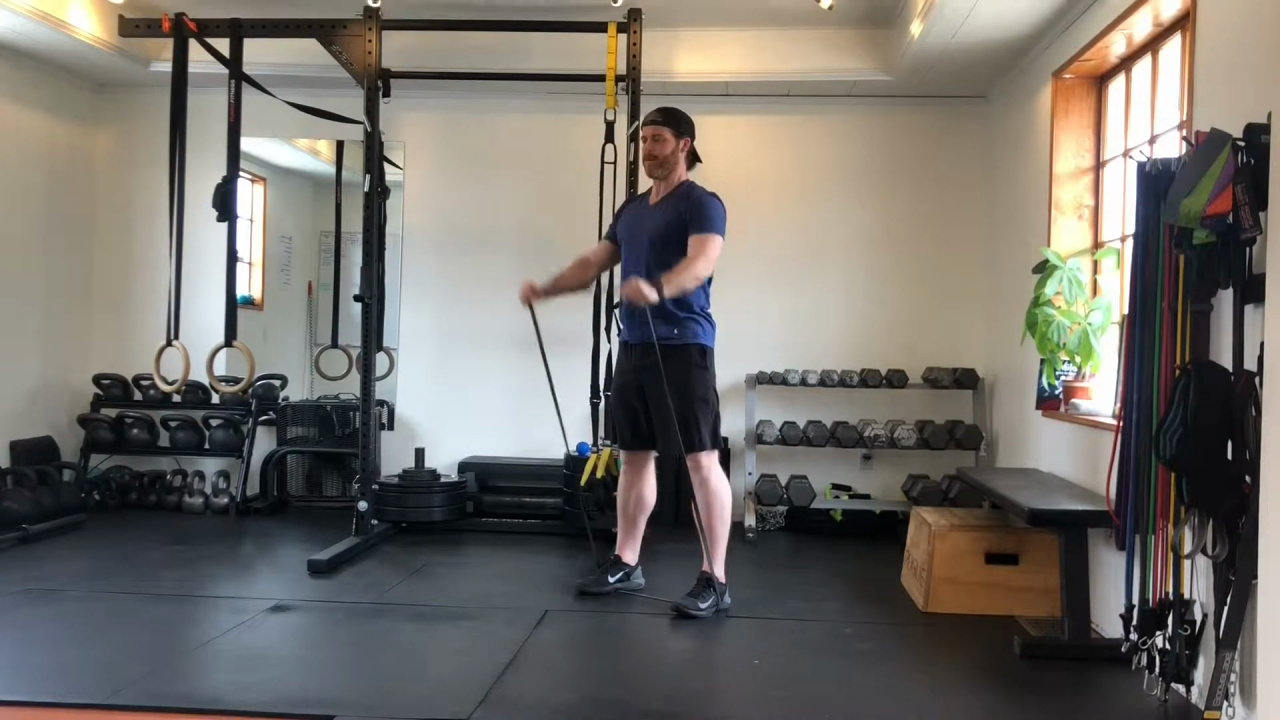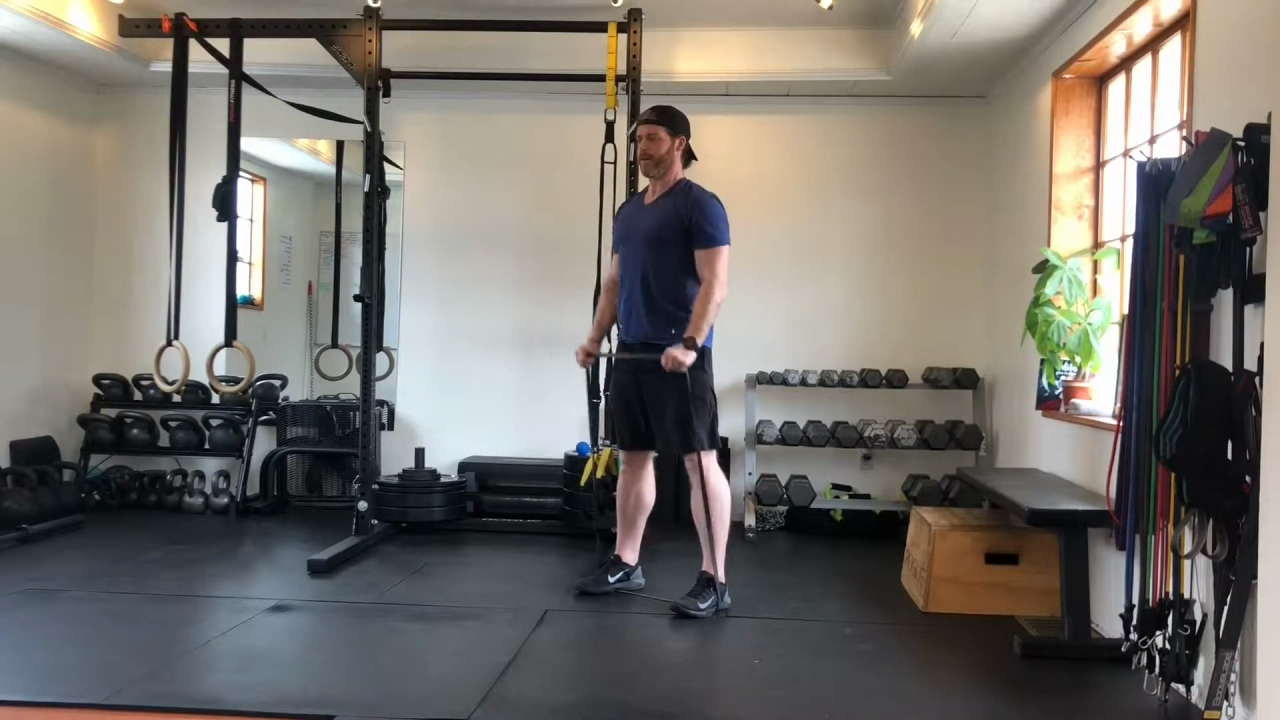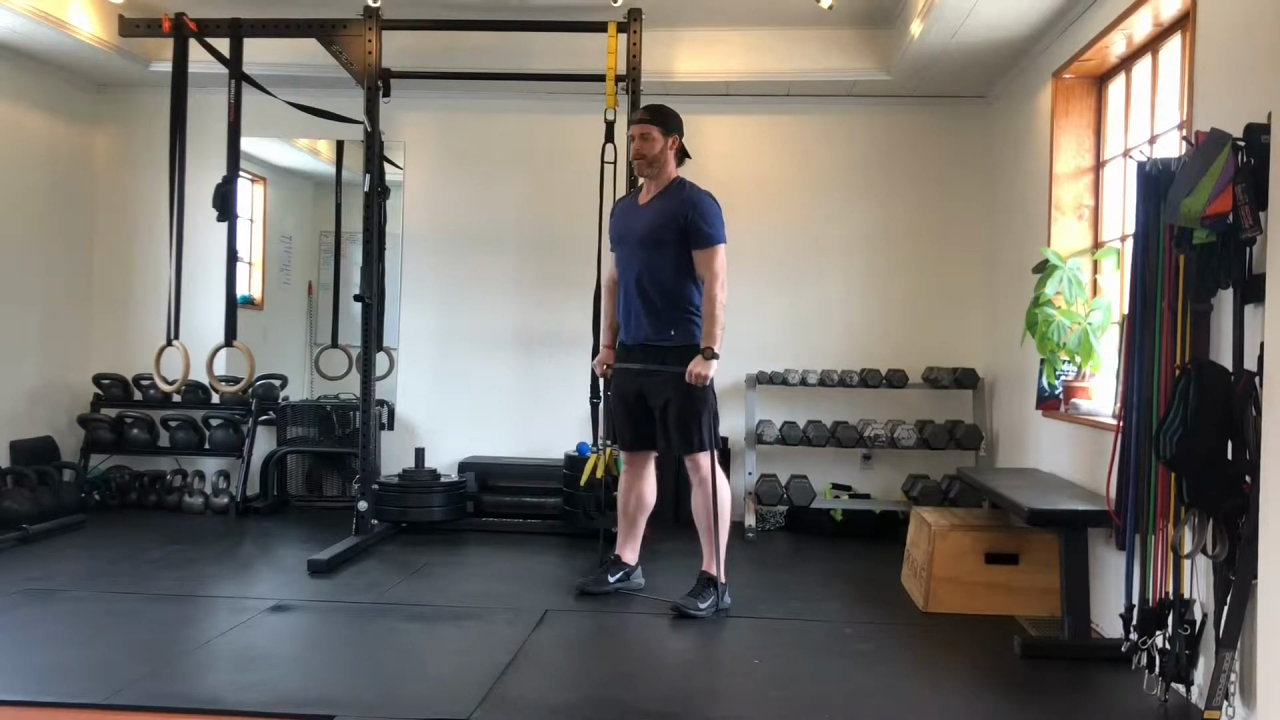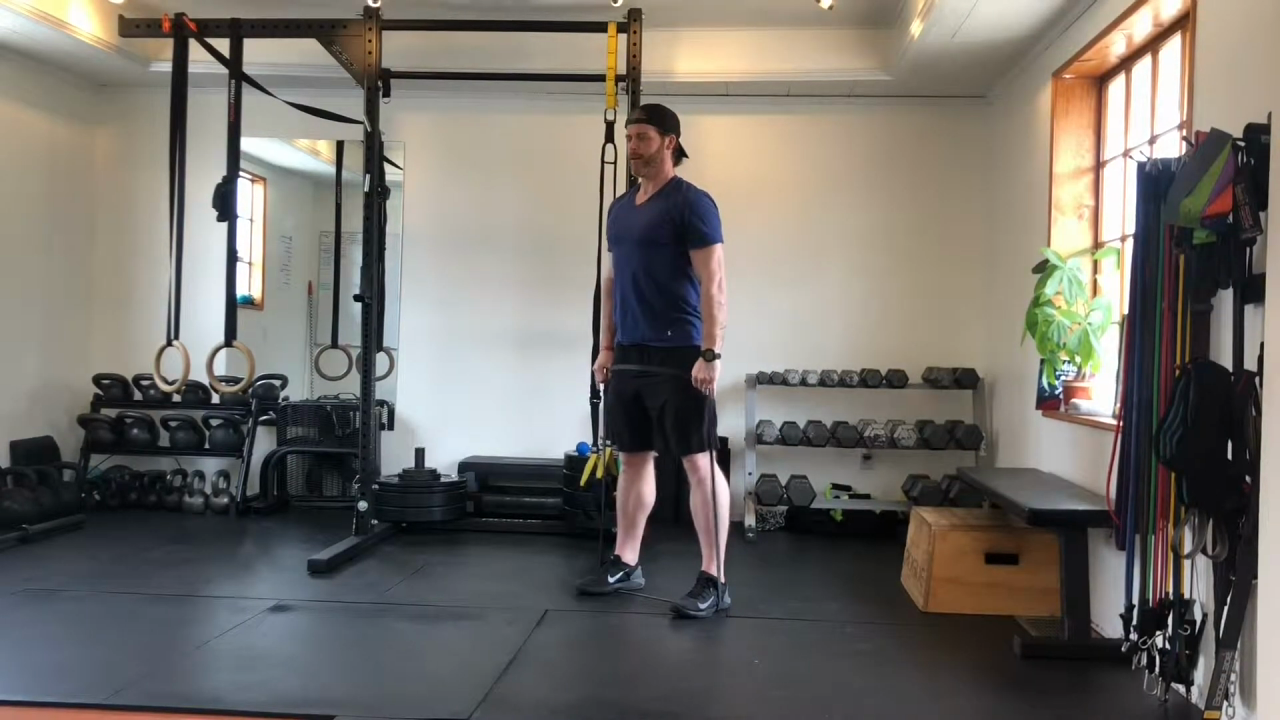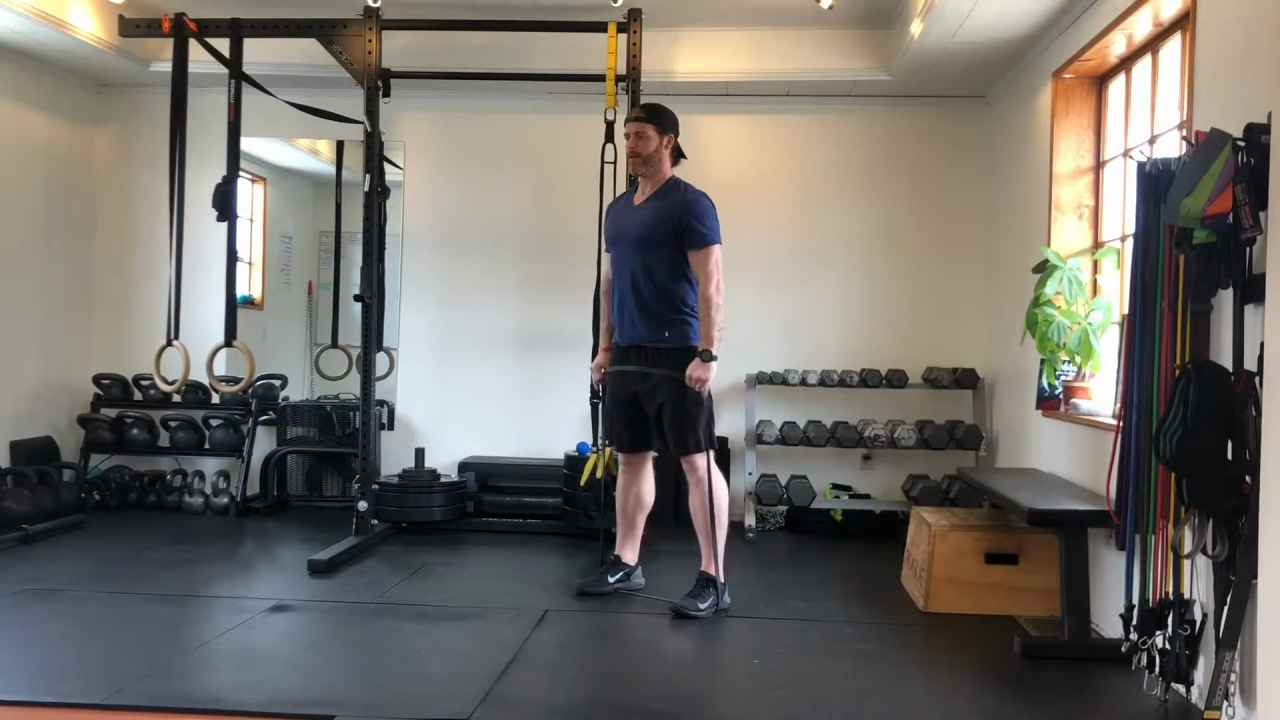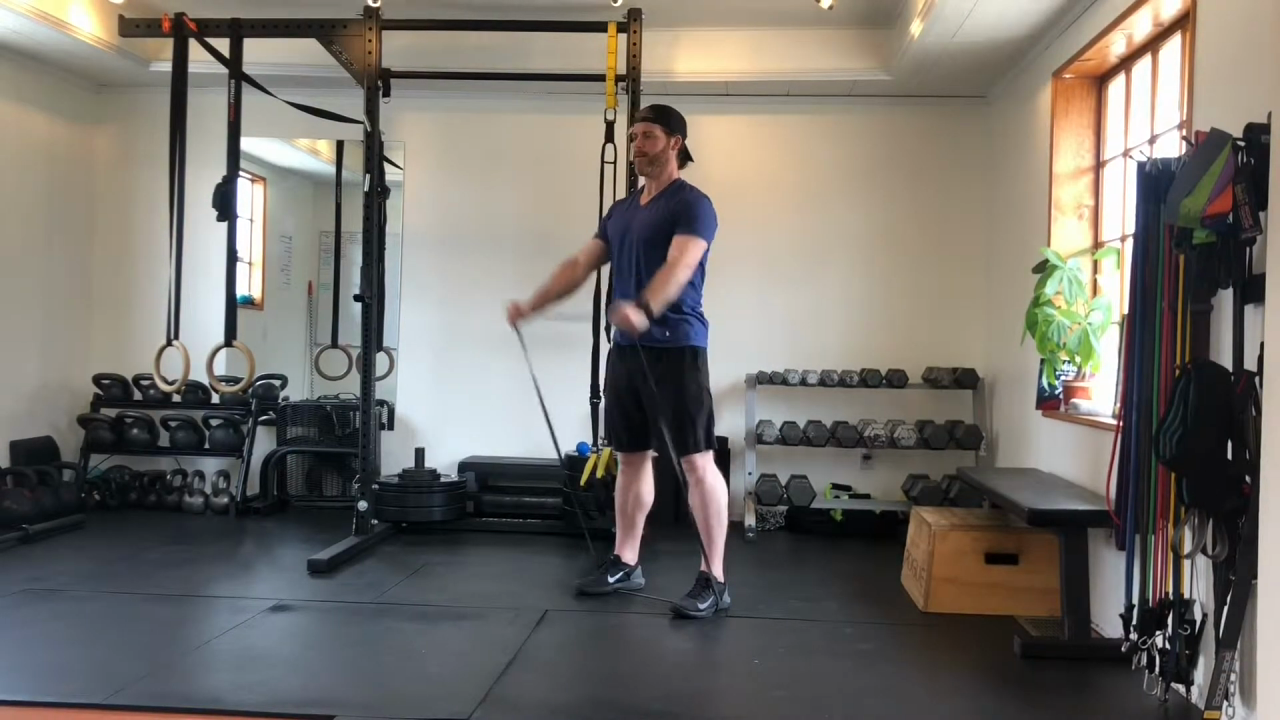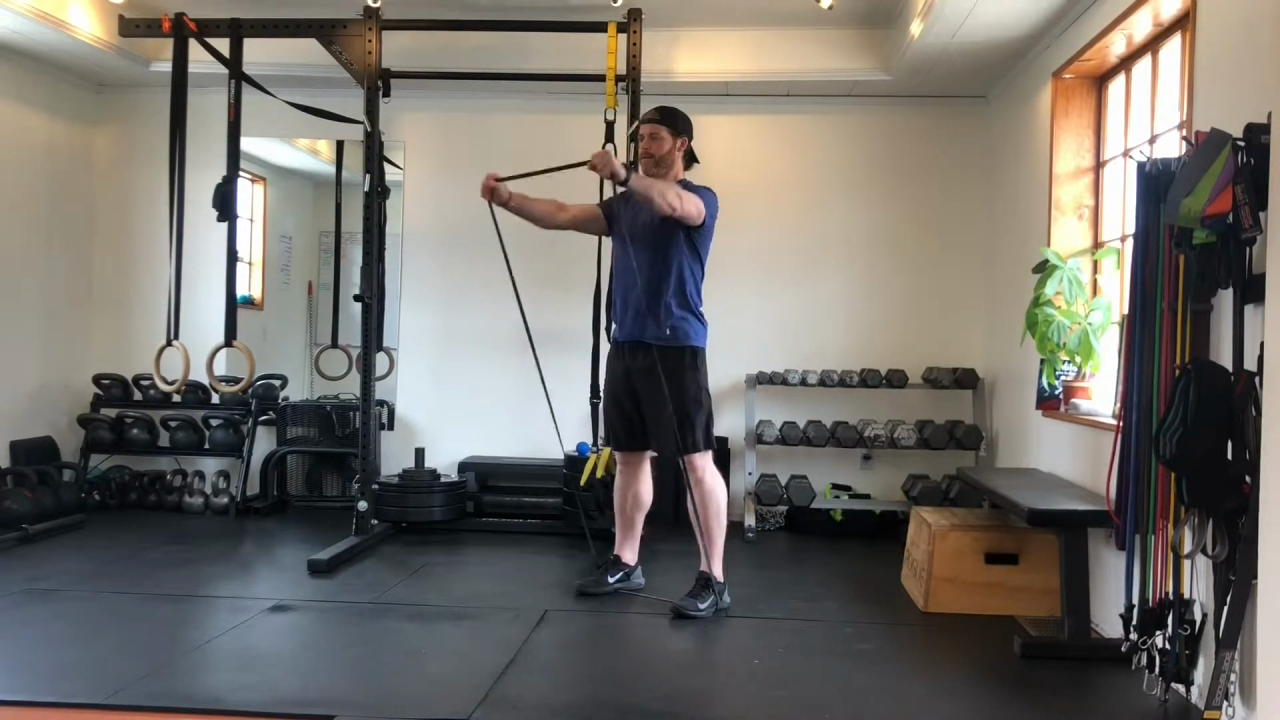
dt=0.3s
person 1, frame 1
left shoulder: (702, 203)
right shoulder: (632, 209)
left elbow: (702, 261)
right elbow: (593, 262)
left wrist: (656, 290)
right wrist: (547, 290)
left hip: (681, 348)
right hip: (635, 348)
left knee: (702, 460)
right knee: (635, 457)
left ankle: (715, 580)
right ankle: (625, 563)
person 1, frame 2
left shoulder: (700, 205)
right shoulder: (629, 210)
left elbow: (714, 281)
left wrist: (690, 343)
right wrist: (594, 338)
left hip: (679, 356)
right hip: (633, 352)
left knee: (699, 461)
right knee: (633, 458)
left ankle: (714, 579)
right ankle: (625, 563)
person 1, frame 3
left shoulder: (695, 203)
right shoulder: (624, 208)
left elbow: (714, 282)
left wrist: (708, 352)
right wrist: (608, 344)
left hip: (680, 353)
right hip: (633, 352)
left knee: (699, 461)
right knee: (634, 457)
left ankle: (713, 579)
right ankle: (625, 563)
person 1, frame 4
left shoulder: (691, 203)
right shoulder: (620, 208)
left elbow: (712, 283)
left wrist: (709, 353)
right wrist: (607, 347)
left hip: (677, 354)
right hip: (630, 353)
left knee: (698, 462)
right knee: (633, 458)
left ankle: (713, 579)
right ankle: (625, 563)
person 1, frame 5
left shoulder: (690, 204)
right shoulder: (618, 209)
left elbow: (708, 284)
left wrist: (708, 354)
right wrist: (605, 348)
left hip: (675, 353)
right hip: (628, 353)
left knee: (696, 462)
right knee: (631, 458)
left ankle: (713, 580)
right ankle: (625, 563)
person 1, frame 6
left shoulder: (692, 204)
right shoulder: (622, 210)
left elbow: (679, 267)
right elbow: (581, 264)
left wrist: (642, 309)
right wrist: (534, 304)
left hip: (673, 349)
right hip: (624, 350)
left knee: (696, 460)
right knee: (632, 456)
left ankle: (713, 579)
right ankle: (624, 562)
person 1, frame 7
left shoulder: (694, 198)
right shoulder: (624, 207)
left elbow: (676, 204)
right elbow: (562, 216)
left wrist: (626, 176)
right wrist: (506, 198)
left hip: (675, 347)
right hip: (625, 347)
left knee: (696, 460)
right knee: (629, 457)
left ankle: (713, 579)
right ankle: (624, 563)
